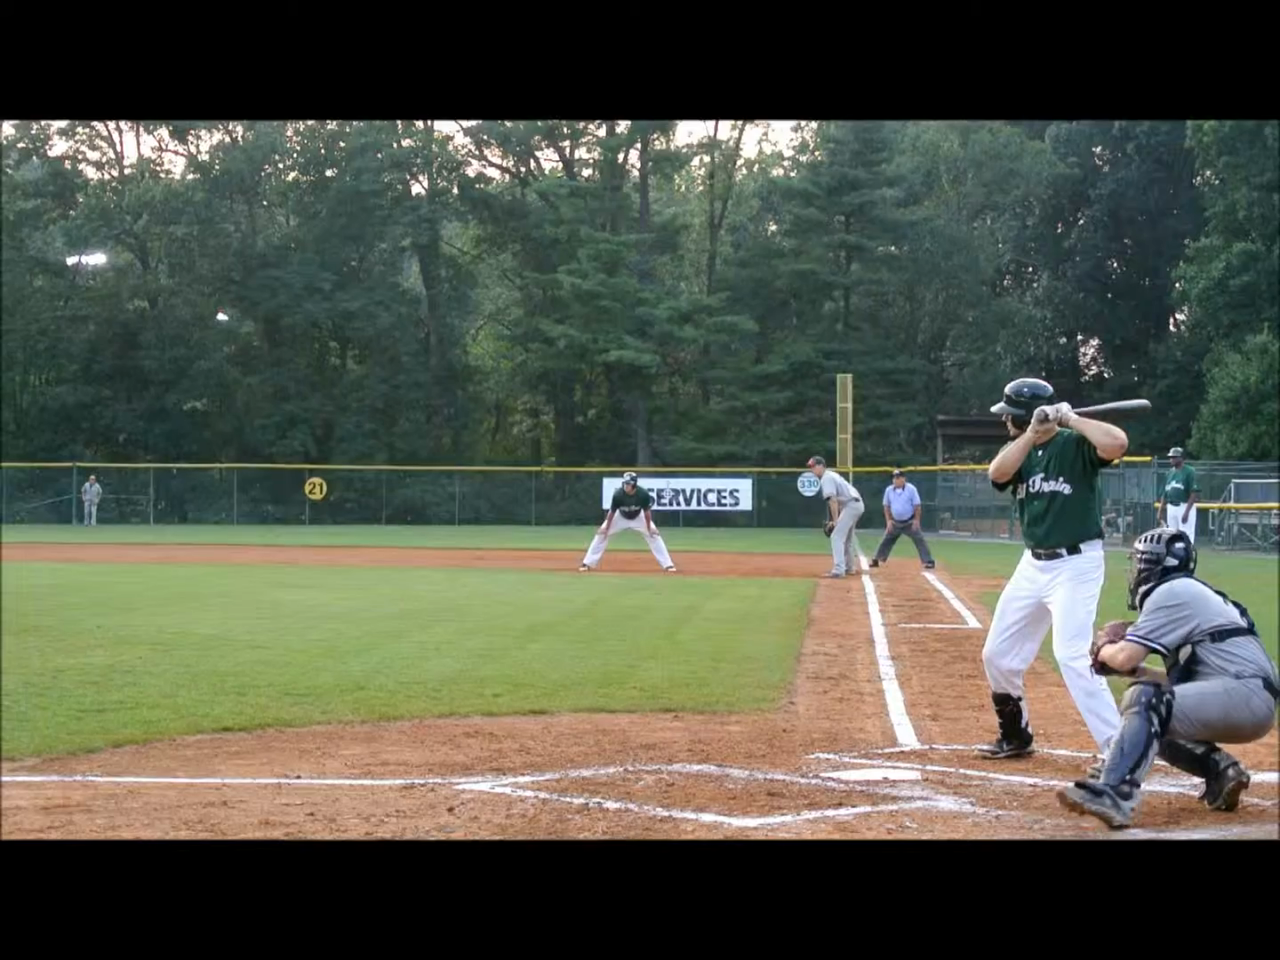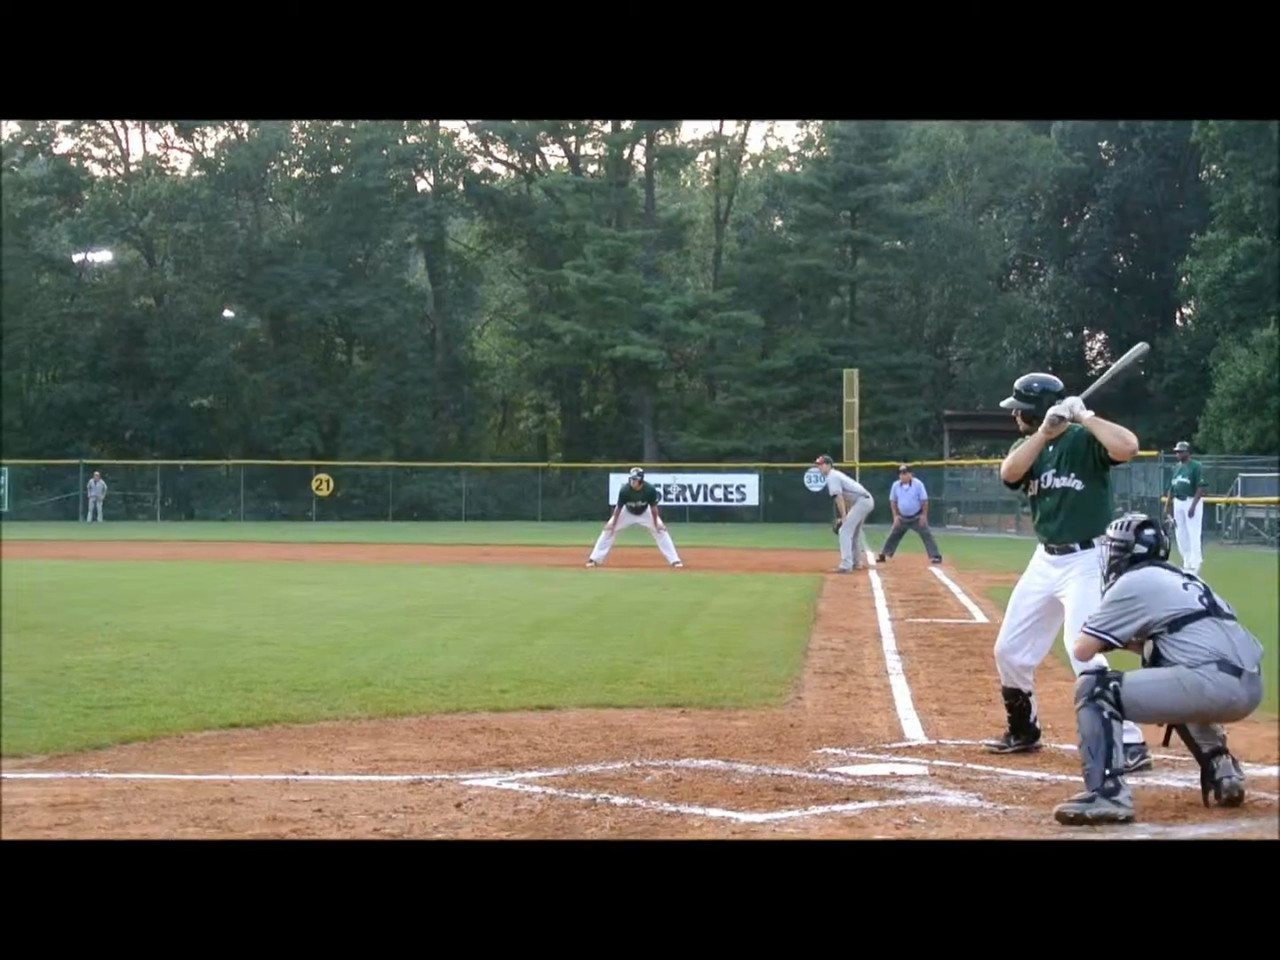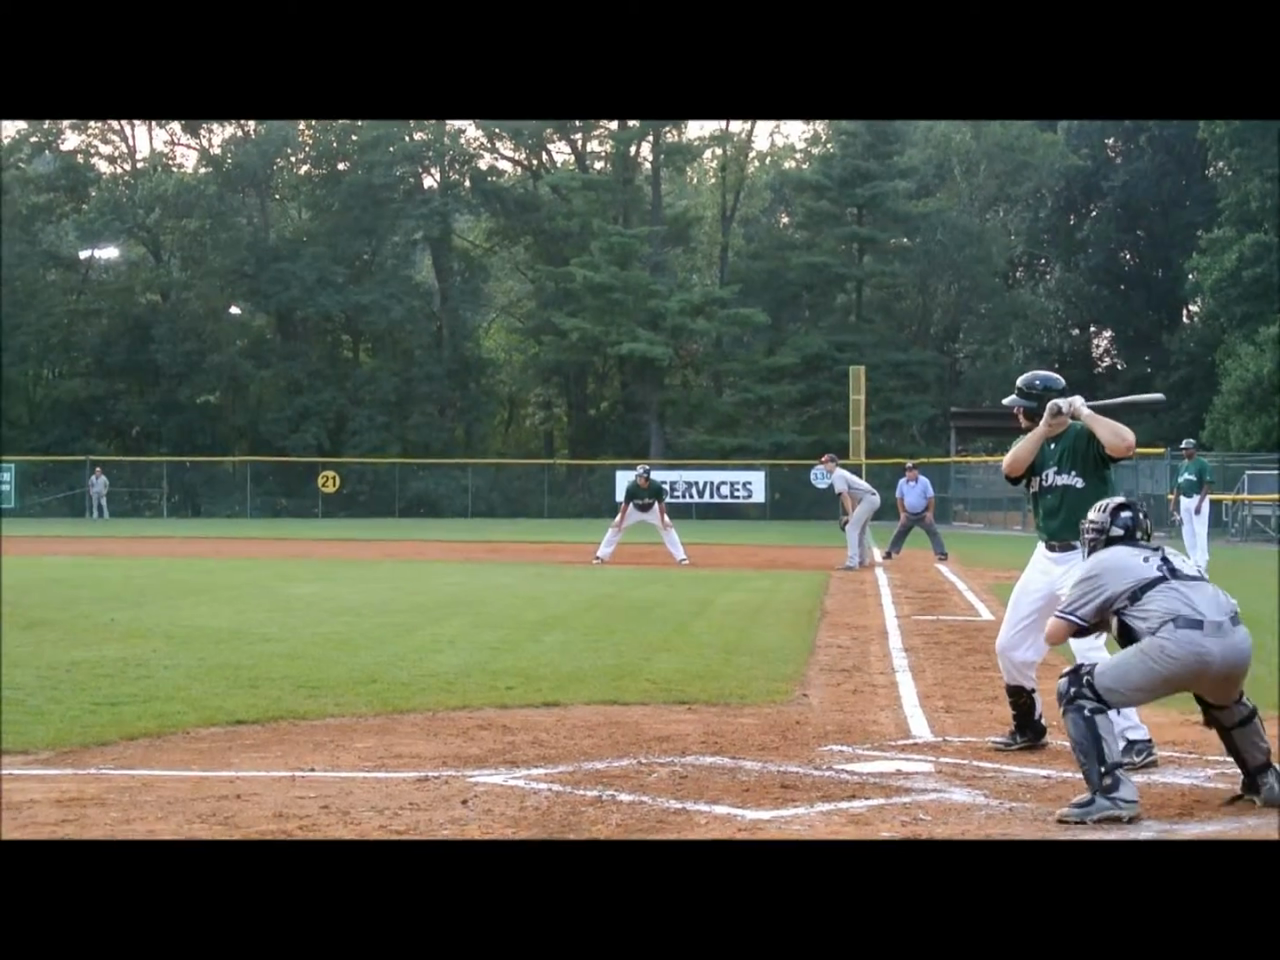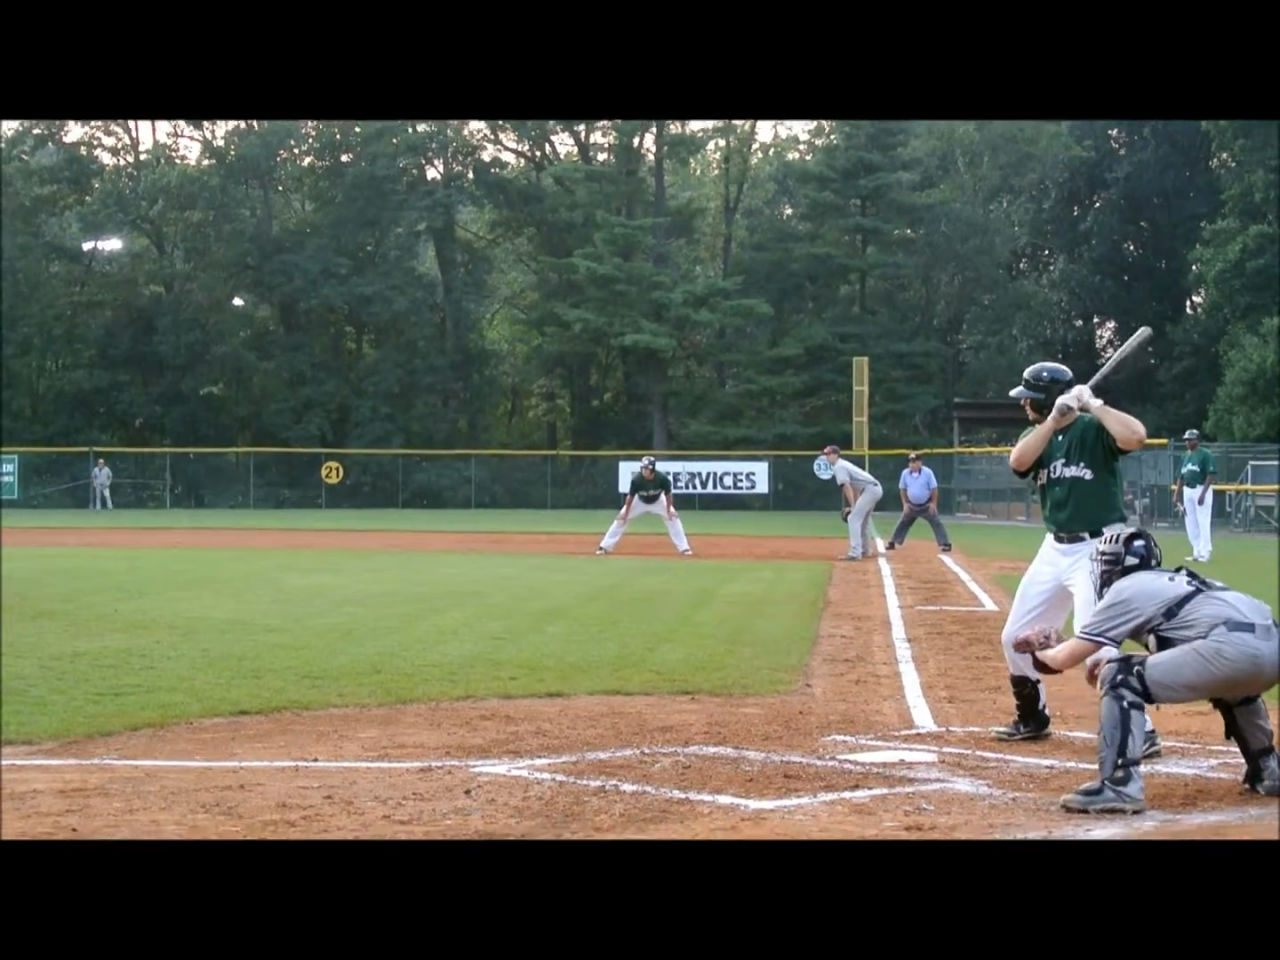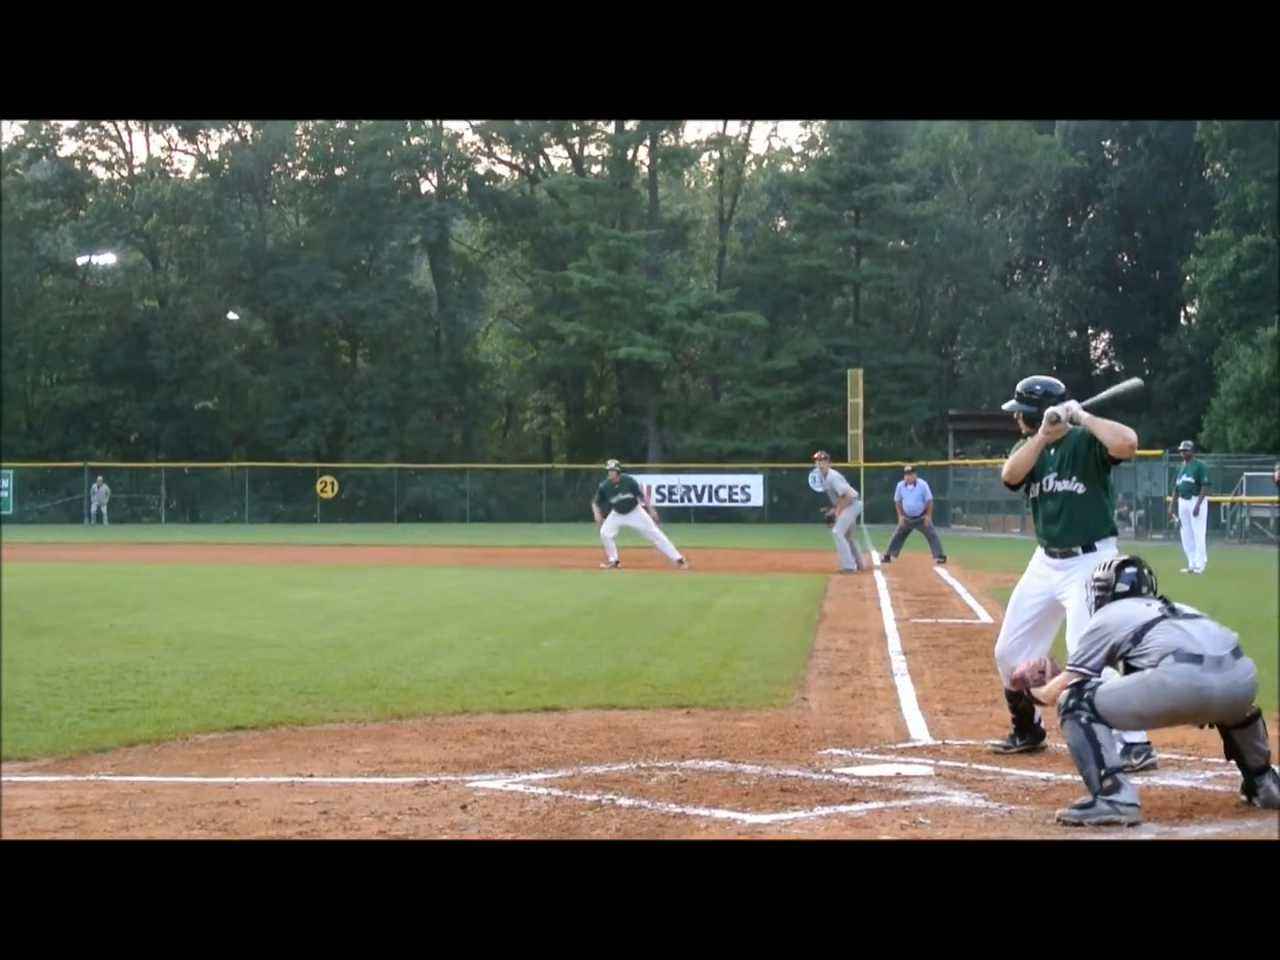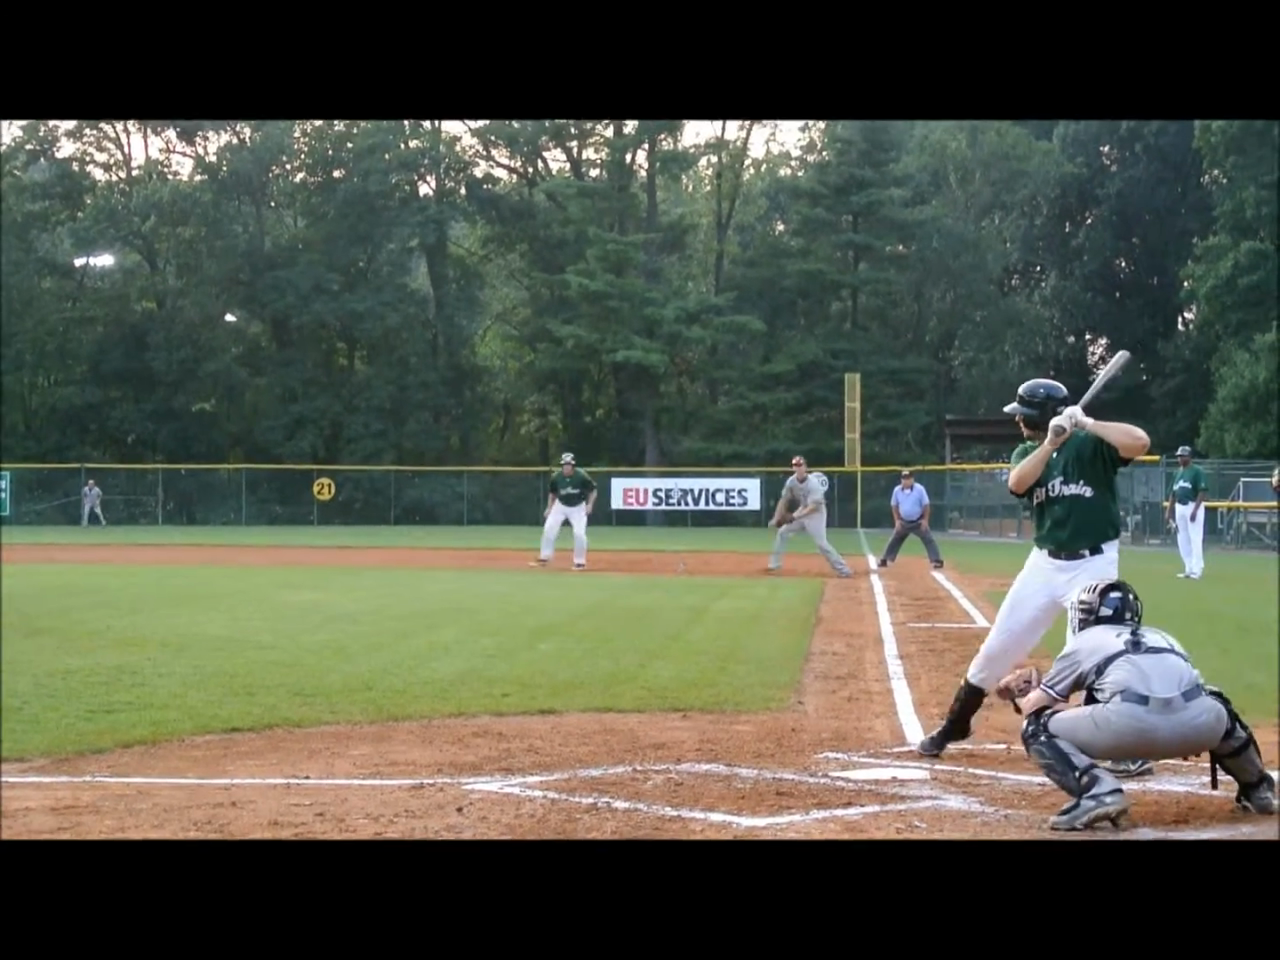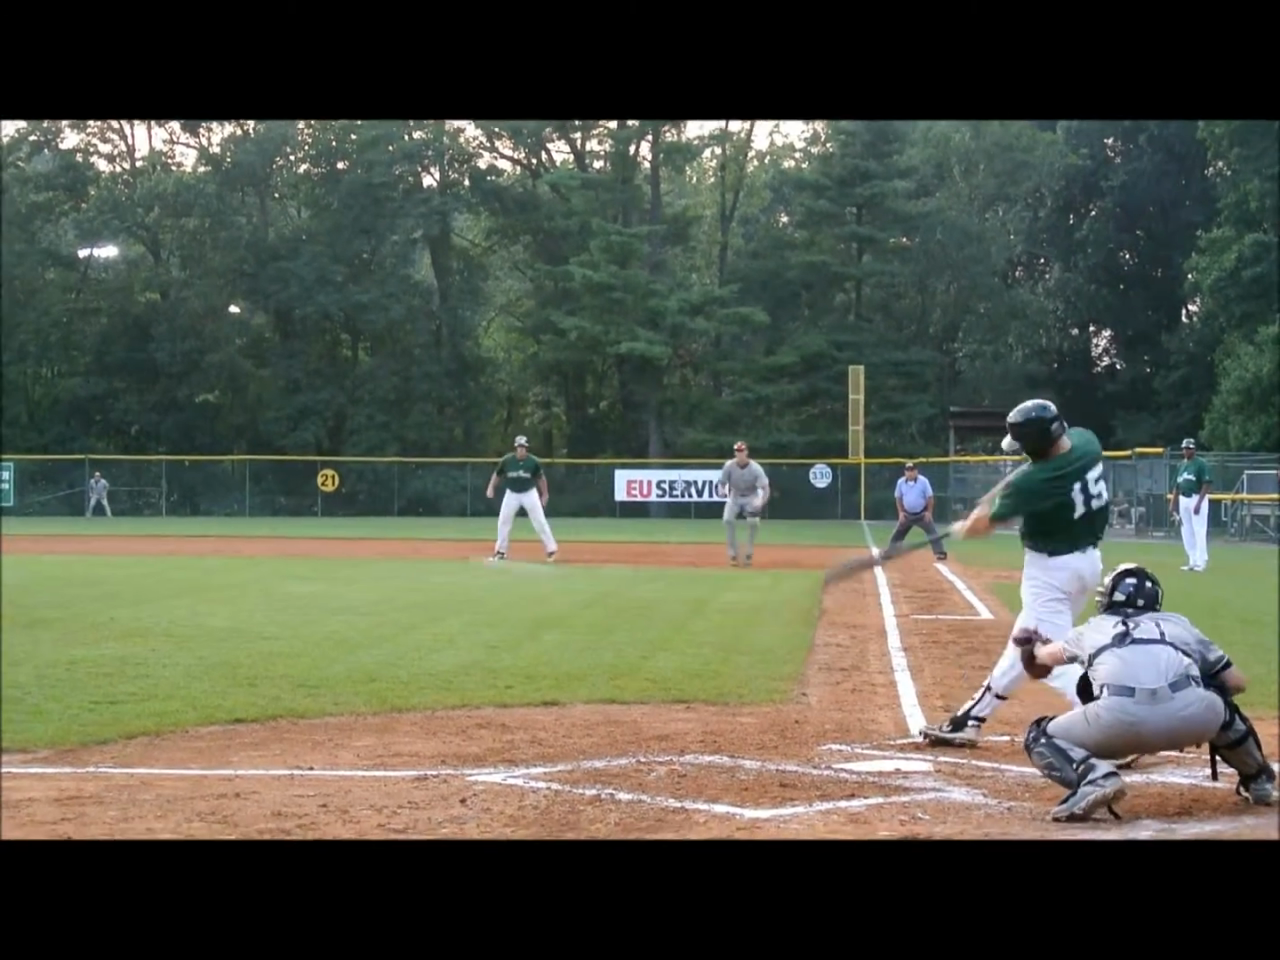
dt=0.4s
person 1, frame 1
left shoulder: (1076, 443)
right shoulder: (1019, 447)
left elbow: (1117, 442)
right elbow: (997, 474)
left wrist: (1070, 418)
right wrist: (1033, 433)
left hip: (1076, 565)
right hip: (1033, 565)
left knee: (1071, 655)
right knee: (998, 654)
right ankle: (1015, 734)
person 1, frame 2
left shoulder: (1086, 439)
right shoulder: (1028, 444)
left elbow: (1127, 446)
right elbow: (1009, 473)
left wrist: (1083, 415)
right wrist: (1045, 431)
left hip: (1088, 560)
right hip: (1045, 560)
right knee: (1010, 649)
left ankle: (1130, 745)
right ankle: (1024, 730)
person 1, frame 3
left shoulder: (1086, 436)
right shoulder: (1030, 441)
left elbow: (1125, 444)
right elbow: (1011, 468)
left wrist: (1082, 412)
right wrist: (1045, 426)
right hip: (1046, 557)
left knee: (1087, 651)
right knee: (1011, 646)
left ankle: (1136, 740)
right ankle: (1029, 726)
person 1, frame 4
left shoulder: (1095, 428)
right shoulder: (1037, 433)
left elbow: (1136, 436)
right elbow: (1018, 462)
left wrist: (1093, 404)
right wrist: (1055, 419)
left hip: (1097, 550)
right hip: (1054, 549)
right knee: (1017, 637)
left ankle: (1140, 732)
right ankle: (1033, 717)
person 1, frame 5
left shoulder: (1087, 441)
right shoulder: (1029, 445)
left elbow: (1127, 443)
right elbow: (1010, 475)
left wrist: (1080, 416)
right wrist: (1044, 433)
left hip: (1090, 563)
right hip: (1045, 563)
right knee: (1010, 652)
left ankle: (1136, 744)
right ankle: (1029, 730)
person 1, frame 6
left shoulder: (1088, 443)
right shoulder: (1028, 452)
left elbow: (1139, 442)
right elbow: (1017, 483)
left wrist: (1085, 422)
right wrist: (1051, 442)
left hip: (1092, 565)
right hip: (1043, 564)
right knee: (997, 649)
right ankle: (956, 724)
person 1, frame 7
left shoulder: (1034, 481)
right shoulder: (1086, 441)
left elbow: (979, 526)
left wrist: (967, 527)
left hip: (1051, 570)
right hip: (1082, 562)
right ankle: (969, 721)
person 2, frame 1
left shoulder: (1172, 591)
right shoulder: (1190, 594)
left elbow: (1125, 658)
right elbow: (1182, 682)
left wrist: (1103, 649)
right wrist: (1136, 672)
left hip: (1247, 698)
right hip: (1250, 705)
left knee: (1144, 700)
right knee: (1150, 726)
left ankle: (1114, 794)
right ankle: (1220, 771)
person 2, frame 2
left shoulder: (1132, 583)
right shoulder: (1177, 578)
left elbow: (1083, 650)
left wrist: (1094, 632)
right wrist: (1127, 638)
left hip: (1217, 684)
right hip: (1246, 686)
left knee: (1094, 688)
right knee: (1167, 686)
left ankle: (1107, 795)
right ankle: (1221, 772)
person 2, frame 3
left shoulder: (1101, 563)
right shoulder: (1166, 555)
left elbow: (1054, 635)
right wrist: (1111, 618)
left hip: (1184, 644)
right hip: (1237, 640)
left knee: (1075, 689)
right knee: (1220, 694)
left ankle: (1112, 795)
person 2, frame 4
left shoulder: (1126, 589)
right shoulder: (1174, 580)
left elbow: (1066, 659)
left wrist: (1041, 652)
right wrist: (1110, 661)
left hip: (1235, 649)
left knee: (1120, 679)
left ankle: (1119, 787)
person 2, frame 5
left shoulder: (1108, 617)
right shoulder: (1174, 609)
left elbow: (1055, 693)
left wrist: (1035, 690)
left hip: (1184, 679)
right hip: (1244, 675)
left knee: (1076, 703)
left ankle: (1114, 798)
person 2, frame 6
left shoulder: (1083, 642)
right shoulder: (1162, 637)
left elbow: (1033, 707)
left wrist: (1019, 697)
left hip: (1133, 721)
right hip: (1197, 722)
left knee: (1036, 730)
left ankle: (1098, 793)
right ankle: (1258, 789)
person 2, frame 7
left shoulder: (1095, 627)
right shoulder: (1179, 623)
left elbow: (1049, 655)
right elbow: (1235, 682)
left wrist: (1033, 649)
left hip: (1120, 714)
right hip: (1189, 713)
left knee: (1039, 739)
right knee: (1217, 703)
left ankle: (1093, 777)
right ankle: (1259, 781)
